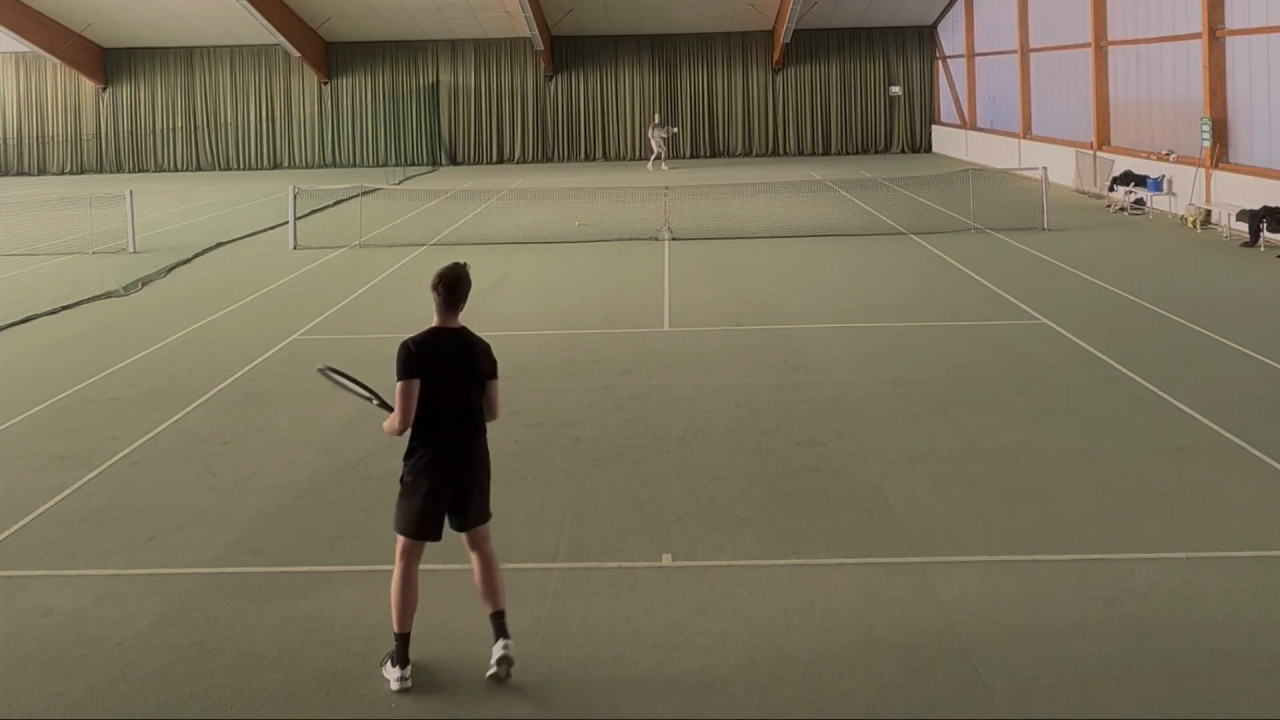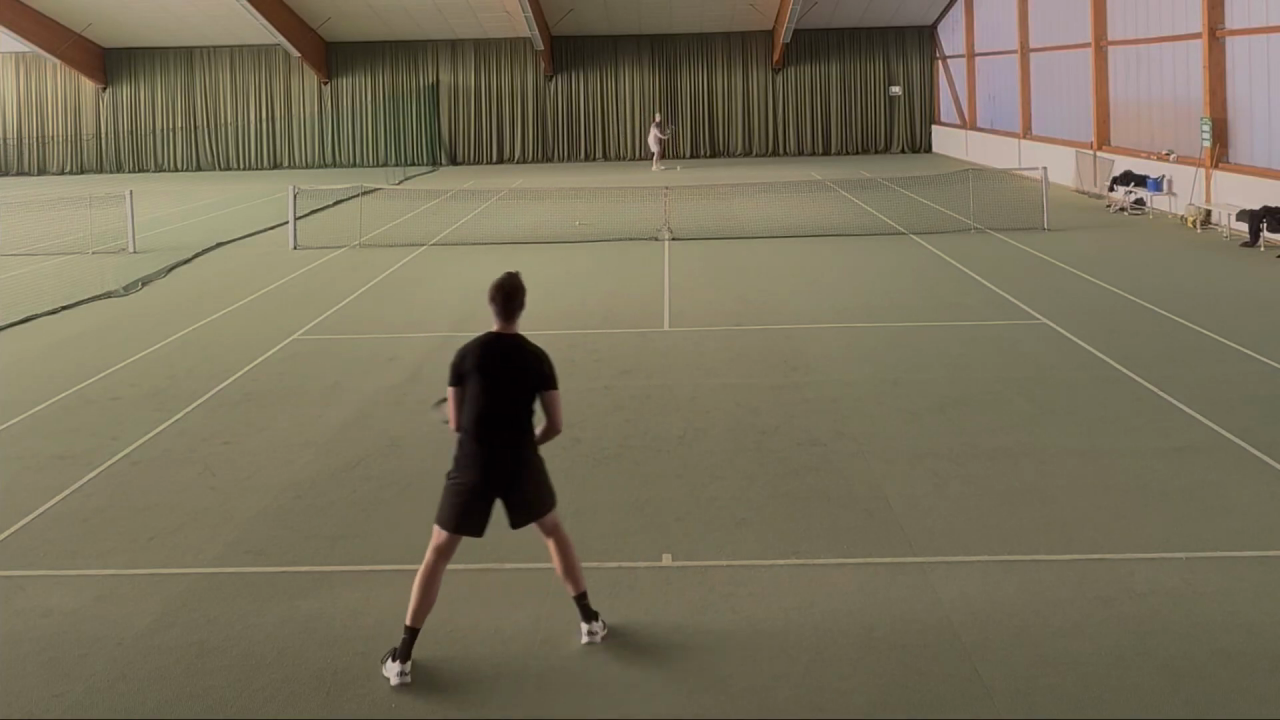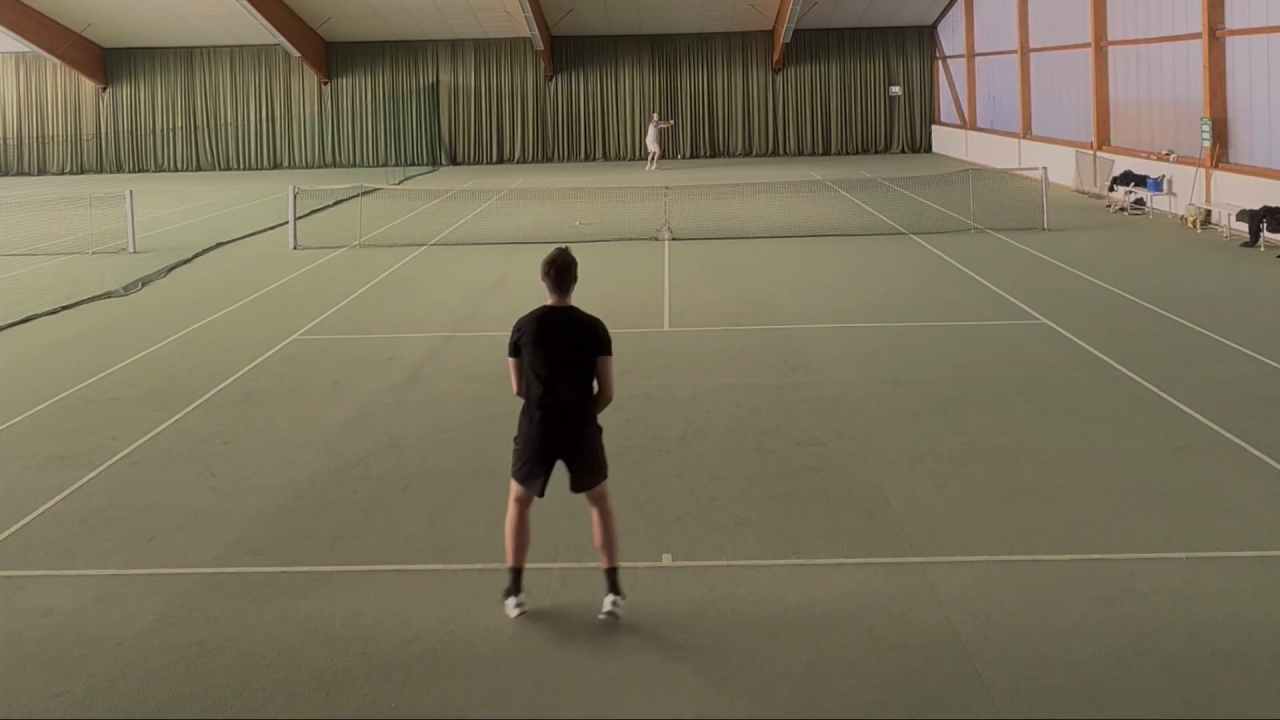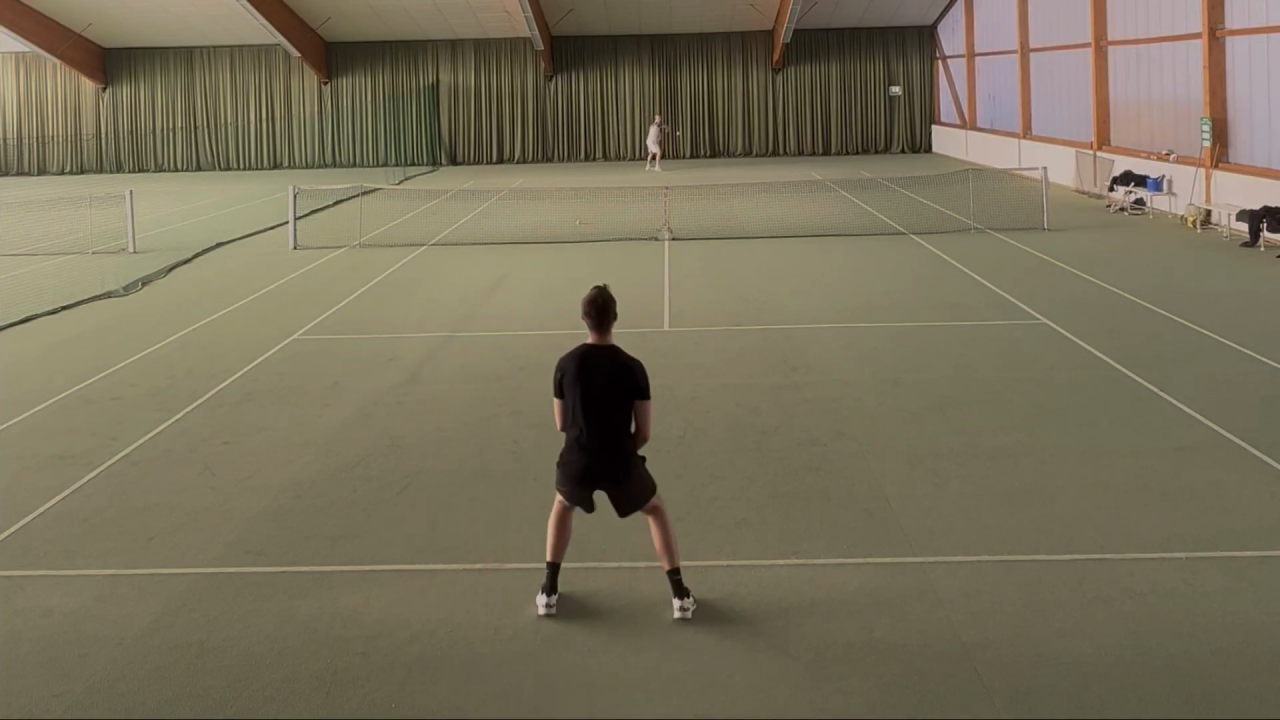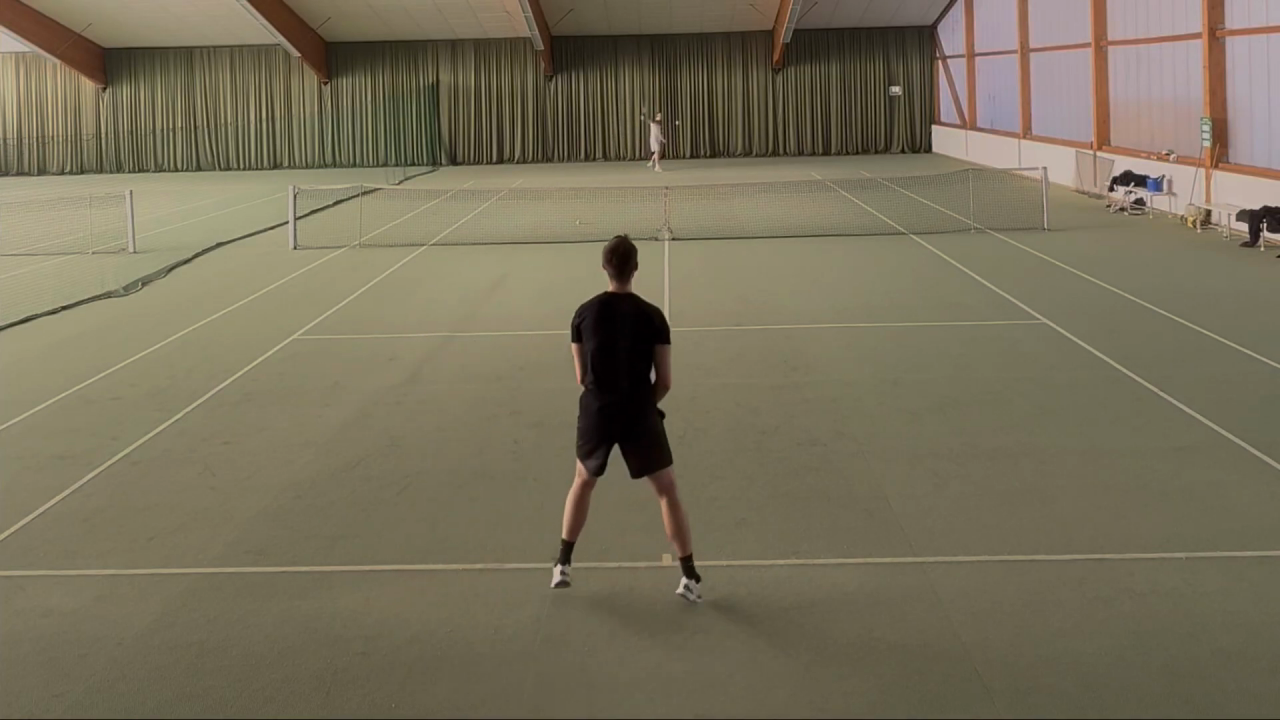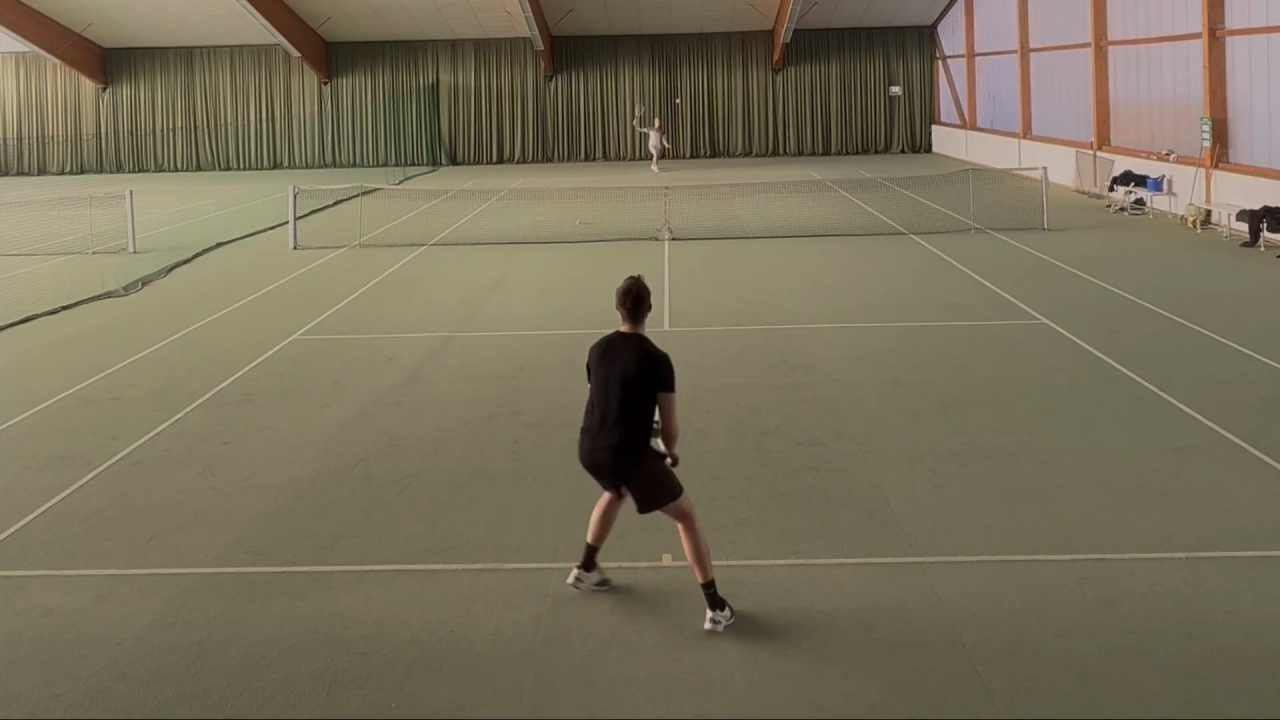
dt=0.3s
person 1, frame 1
left shoulder: (412, 350)
right shoulder: (481, 349)
left elbow: (401, 423)
right elbow: (491, 412)
left wrist: (392, 422)
left hip: (426, 467)
right hip: (472, 463)
left knee: (407, 560)
right knee: (480, 547)
left ankle: (399, 662)
right ankle: (501, 638)
person 1, frame 2
left shoulder: (467, 355)
right shoulder: (537, 358)
left elbow: (456, 423)
right elbow: (555, 425)
left hip: (474, 466)
right hip: (522, 465)
left knee: (437, 555)
right knee: (554, 532)
left ankle: (403, 656)
right ankle: (588, 619)
person 1, frame 3
left shoulder: (523, 326)
right shoulder: (594, 329)
left elbow: (518, 389)
right elbow: (607, 393)
left hip: (535, 430)
right hip: (577, 430)
left knee: (519, 503)
right knee: (599, 504)
left ankle: (515, 593)
right ankle: (612, 593)
person 1, frame 4
left shoulder: (566, 364)
right shoulder: (632, 368)
left elbow: (561, 424)
right elbow: (643, 433)
left hip: (577, 462)
right hip: (622, 463)
left knee: (561, 508)
right knee: (656, 512)
left ankle: (549, 591)
right ankle: (680, 595)
person 1, frame 5
left shoulder: (584, 313)
right shoulder: (652, 317)
left elbow: (580, 376)
right elbow: (664, 382)
left hip: (594, 414)
right hip: (638, 415)
left knee: (584, 482)
right knee: (667, 492)
left ankle: (563, 564)
right ankle: (689, 576)
person 1, frame 6
left shoulder: (597, 349)
right shoulder: (657, 360)
right elbow: (670, 426)
right wrist: (671, 452)
left hip: (590, 448)
right hip: (629, 452)
left knee: (615, 492)
right knee: (685, 517)
left ankle: (585, 568)
right ankle: (715, 607)
